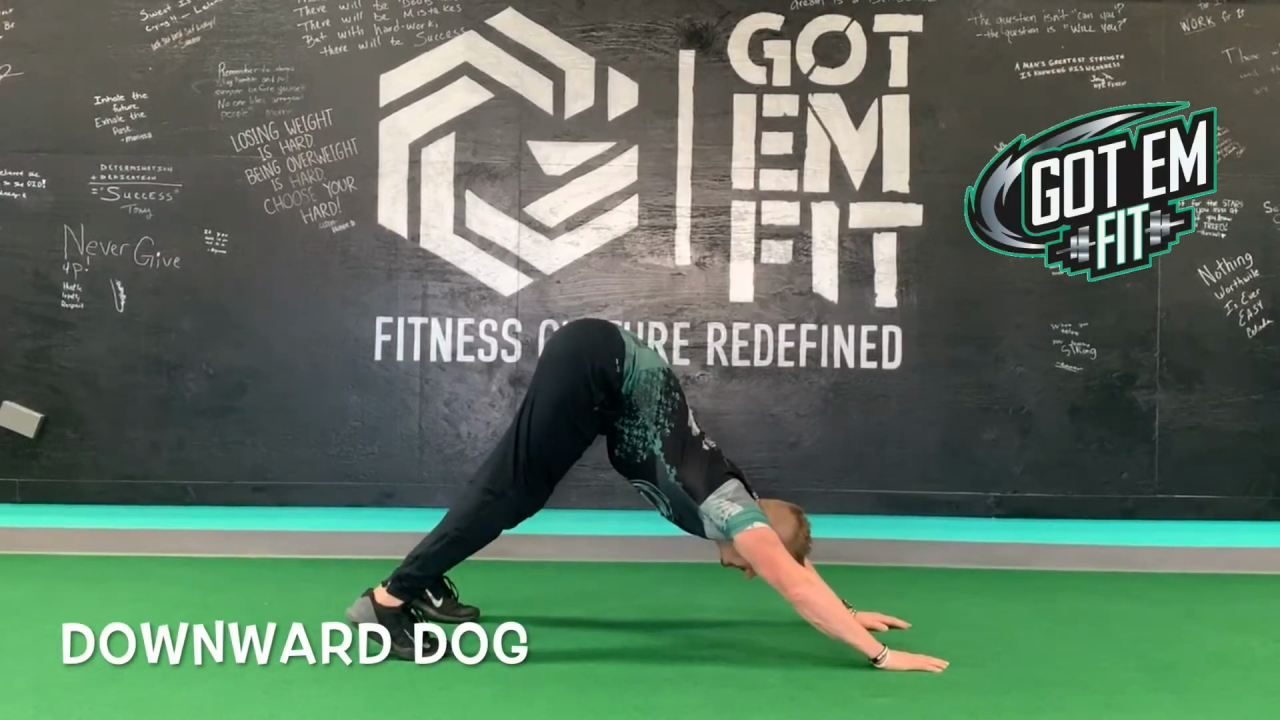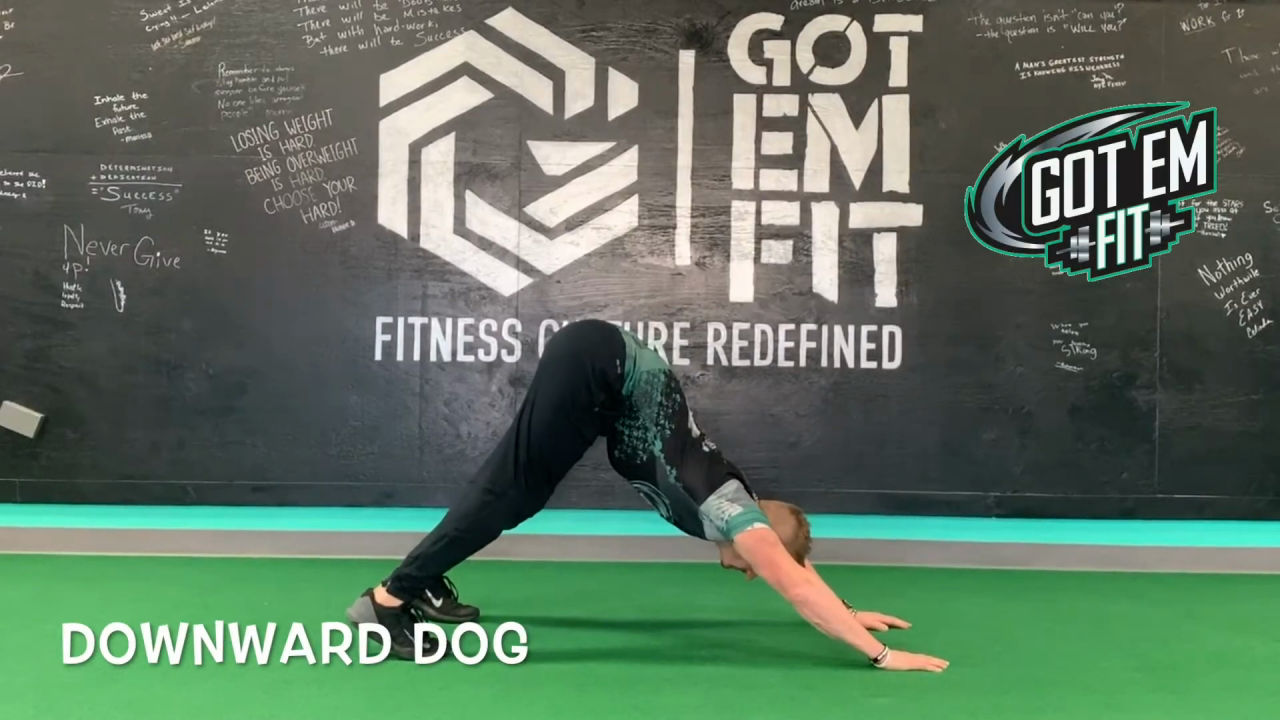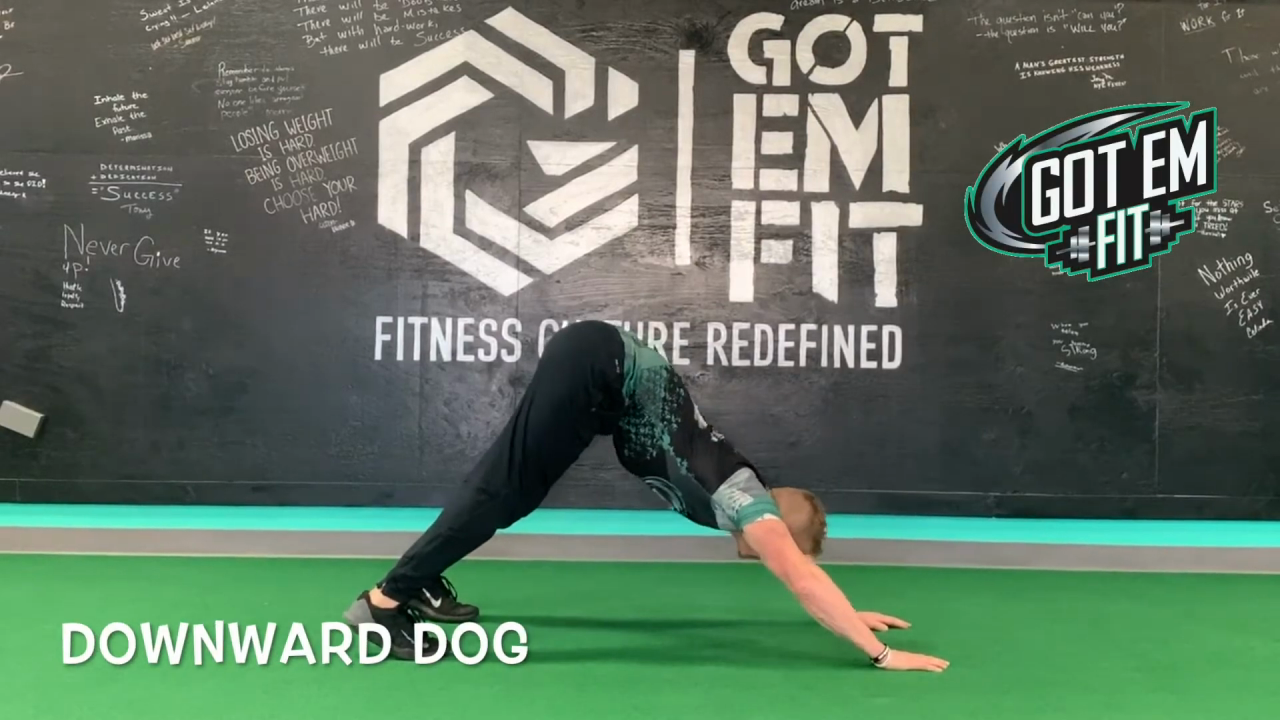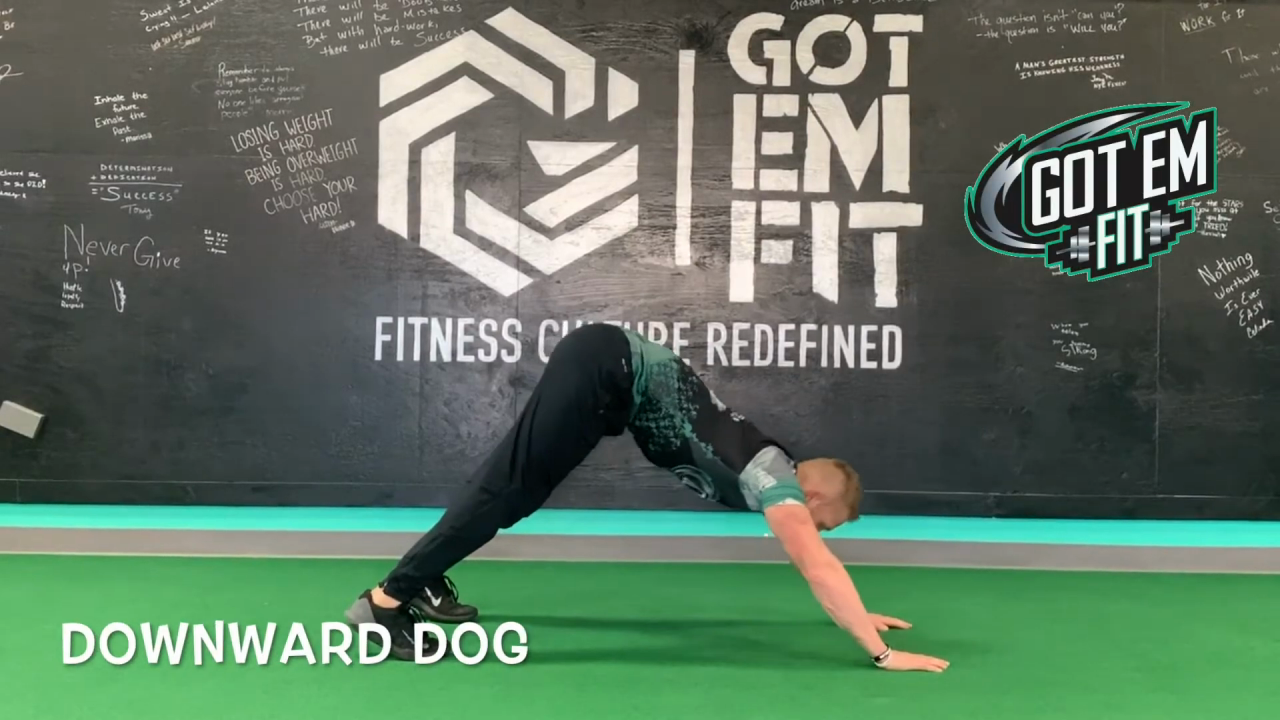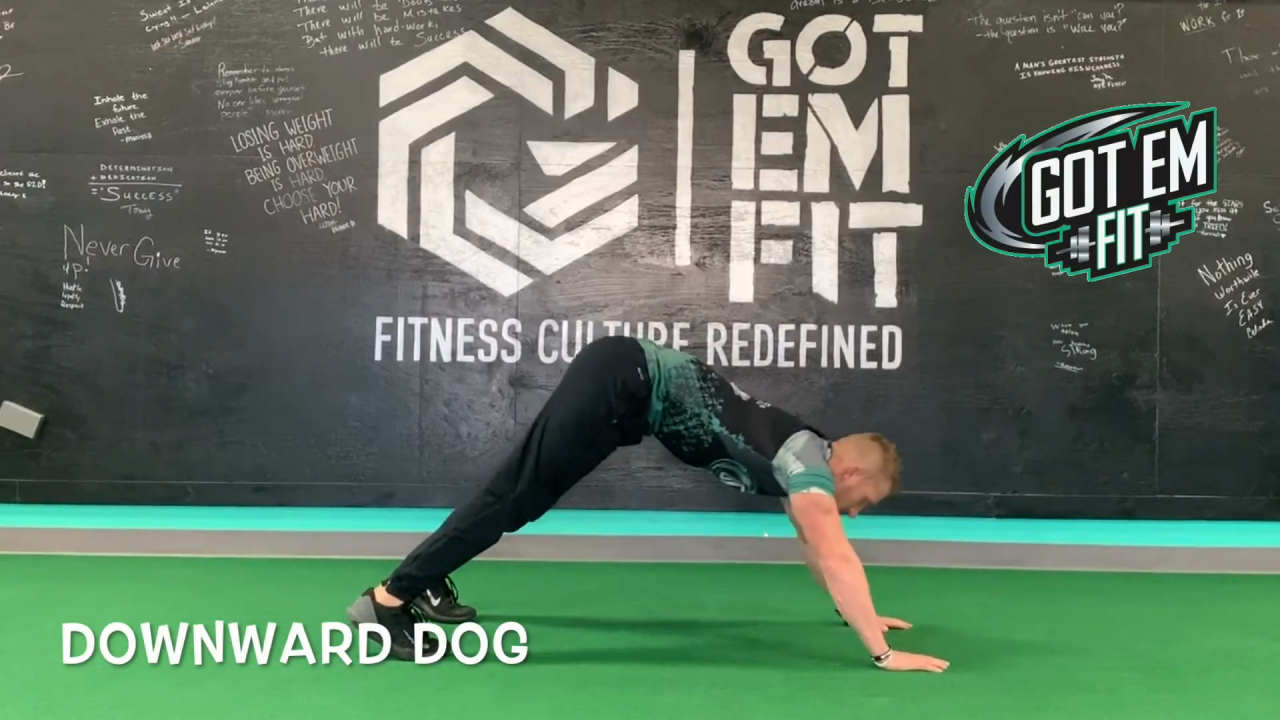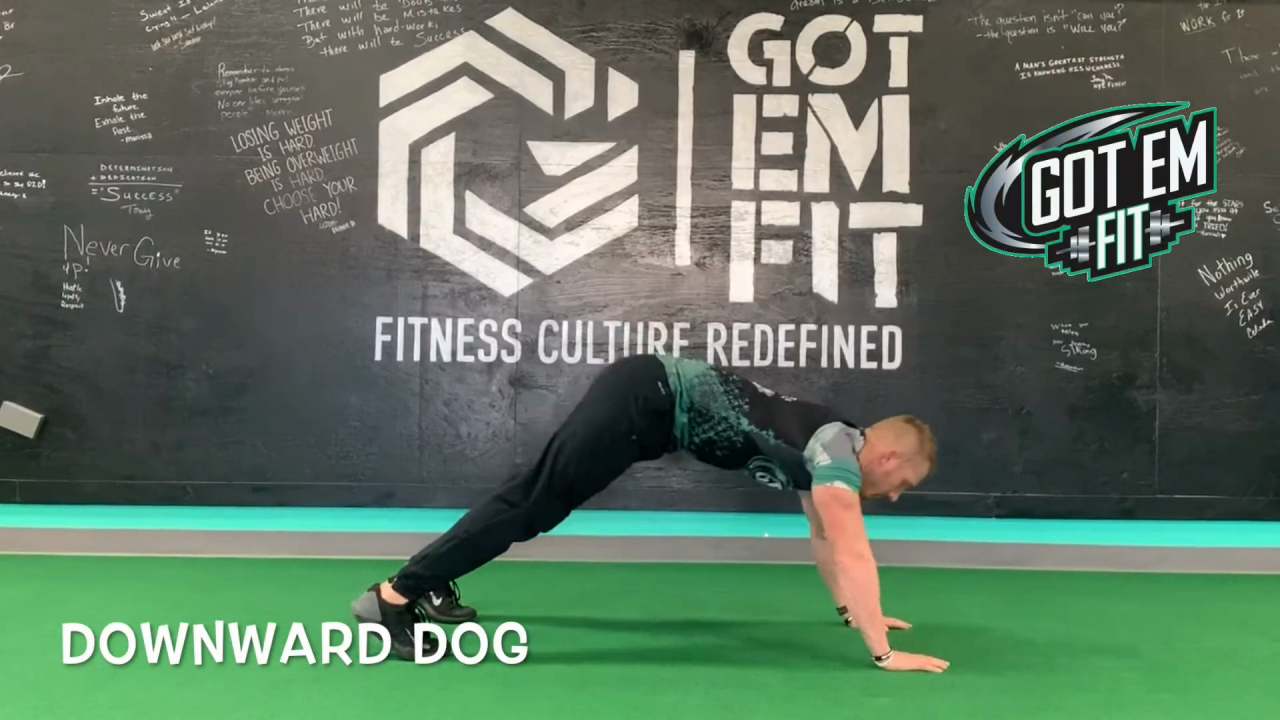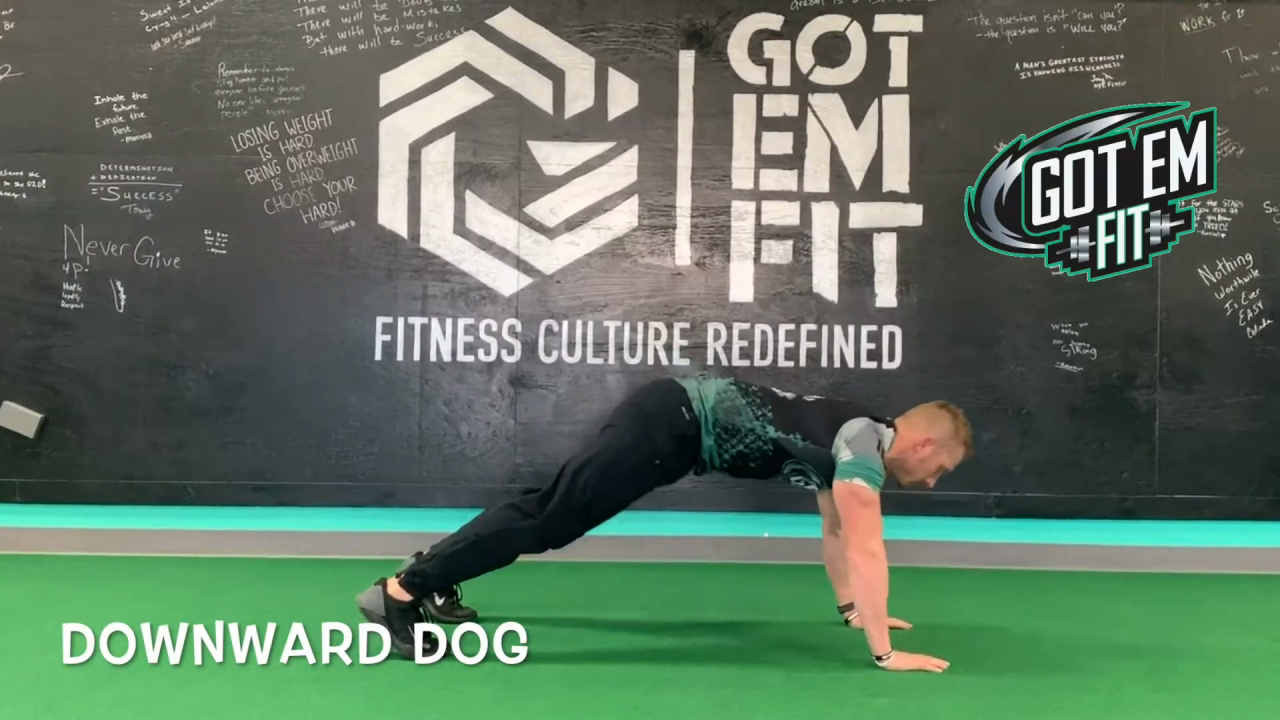
dt=0.2s
person 1, frame 1
left shoulder: (732, 499)
right shoulder: (727, 509)
left elbow: (796, 568)
right elbow: (796, 586)
left wrist: (848, 612)
right wrist: (880, 654)
left hip: (601, 359)
right hip: (595, 361)
left knee: (516, 486)
right knee: (511, 488)
left ankle: (423, 584)
right ankle: (389, 598)
person 1, frame 2
left shoulder: (732, 500)
right shoulder: (728, 509)
left elbow: (795, 569)
right elbow: (797, 587)
left wrist: (847, 613)
right wrist: (880, 654)
left hip: (600, 359)
right hip: (596, 363)
left knee: (514, 485)
right knee: (511, 491)
left ankle: (423, 583)
right ankle: (388, 598)
person 1, frame 3
left shoulder: (742, 490)
right shoulder: (739, 498)
left elbow: (802, 566)
right elbow: (802, 579)
left wrist: (850, 612)
right wrist: (881, 654)
left hip: (599, 360)
right hip: (596, 364)
left knee: (511, 484)
right knee: (504, 489)
left ankle: (422, 583)
right ankle: (384, 600)
person 1, frame 4
left shoulder: (776, 469)
right shoulder: (769, 476)
left elbow: (815, 558)
right elbow: (819, 566)
left wrist: (855, 612)
right wrist: (882, 653)
left hip: (608, 363)
right hip: (604, 368)
left knee: (514, 482)
right knee: (510, 490)
left ankle: (424, 583)
right ankle: (385, 600)
person 1, frame 5
left shoulder: (805, 454)
right shoulder: (804, 461)
left elbow: (818, 547)
right elbow: (836, 557)
left wrist: (857, 612)
right wrist: (883, 653)
left hip: (628, 375)
right hip: (623, 379)
left knee: (524, 488)
right knee: (520, 494)
left ankle: (425, 584)
right ankle: (387, 599)
person 1, frame 6
left shoulder: (829, 446)
right shoulder: (838, 451)
left elbow: (824, 537)
right elbow: (852, 553)
left wrist: (852, 609)
right wrist: (884, 652)
left hip: (650, 394)
right hip: (647, 399)
left knee: (539, 496)
right knee: (533, 505)
left ankle: (429, 581)
right ankle: (392, 597)
person 1, frame 7
left shoulder: (852, 438)
right shoulder: (865, 442)
left elbow: (836, 530)
right elbow: (866, 551)
left wrist: (851, 607)
right wrist: (885, 652)
left hip: (675, 415)
right hip: (672, 424)
left knee: (556, 506)
right knee: (550, 517)
left ankle: (431, 573)
right ankle: (399, 593)
